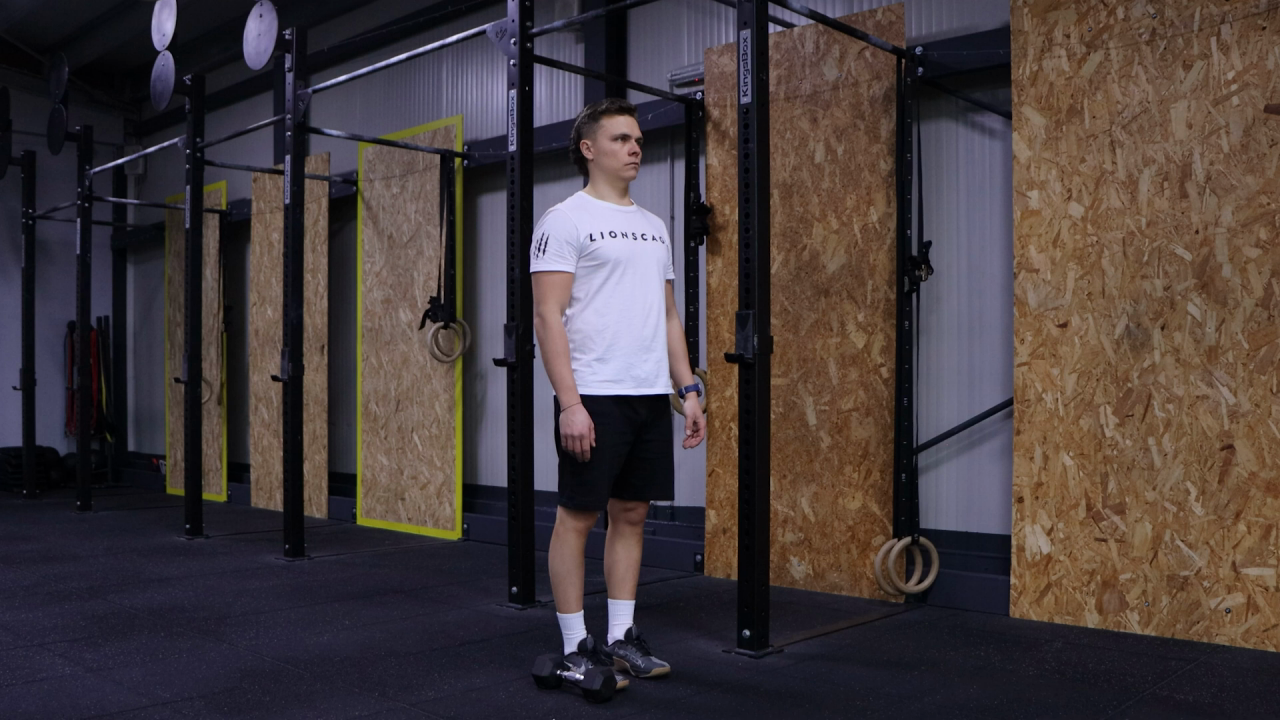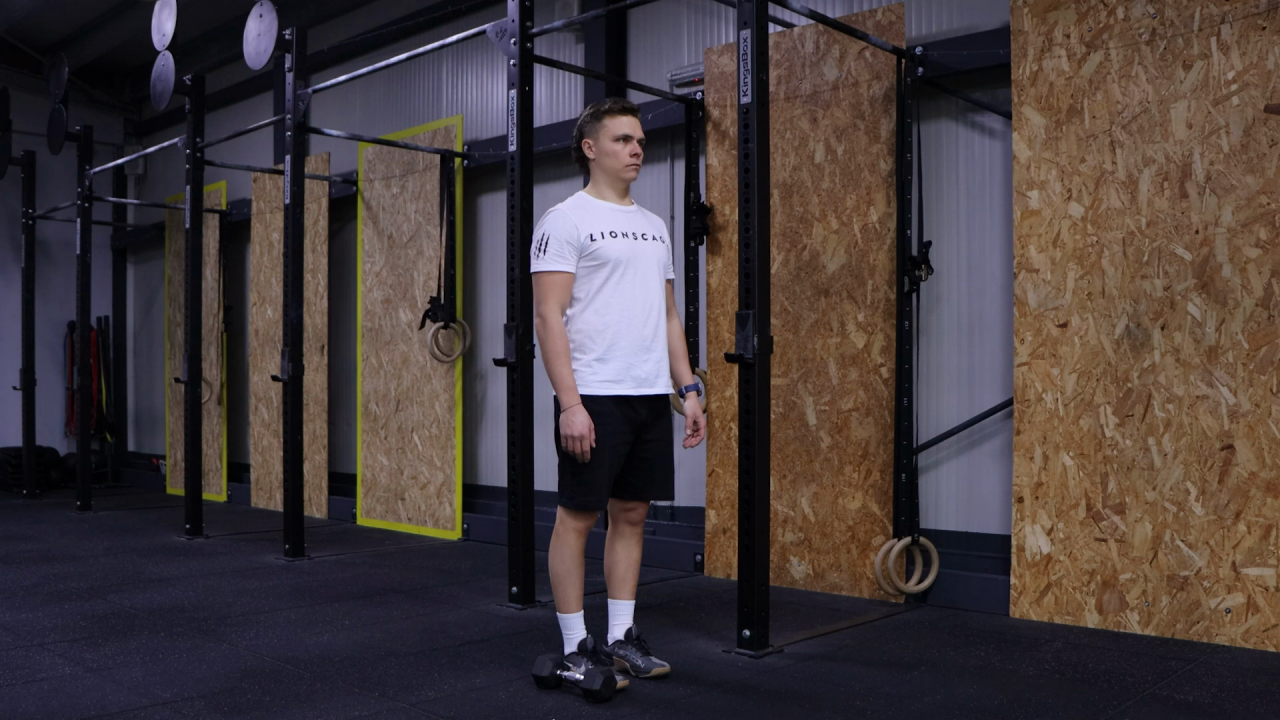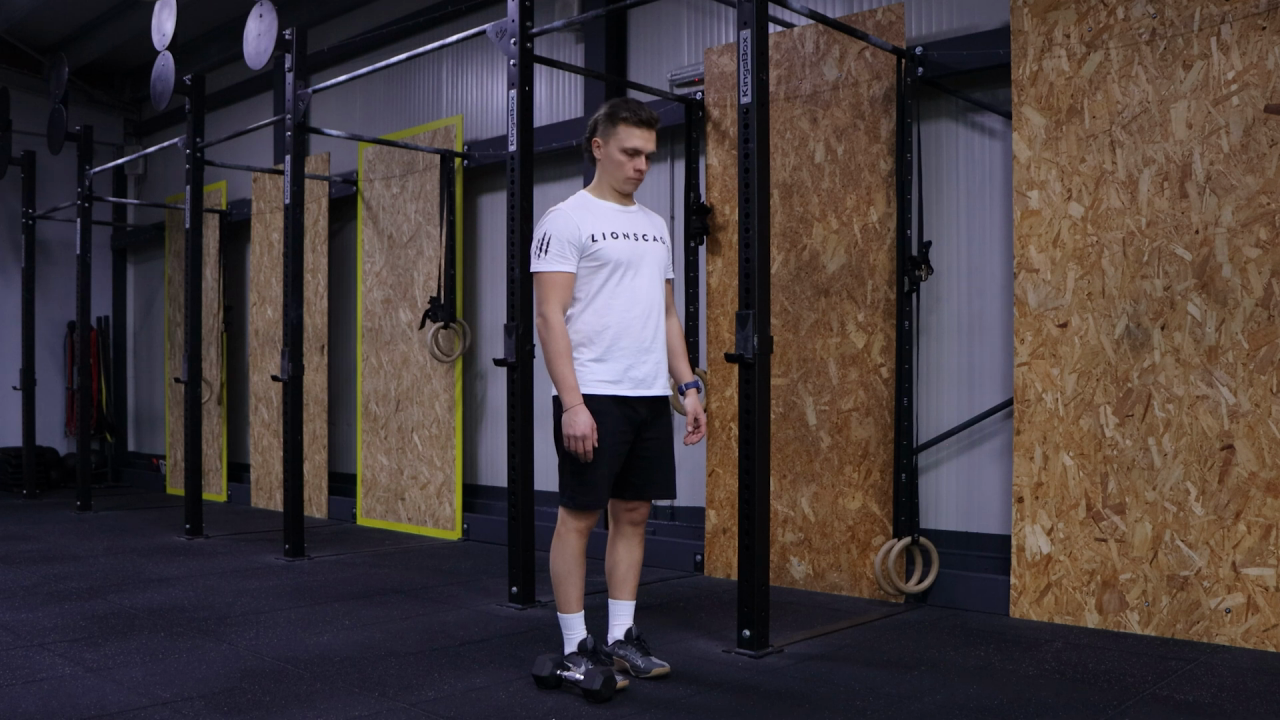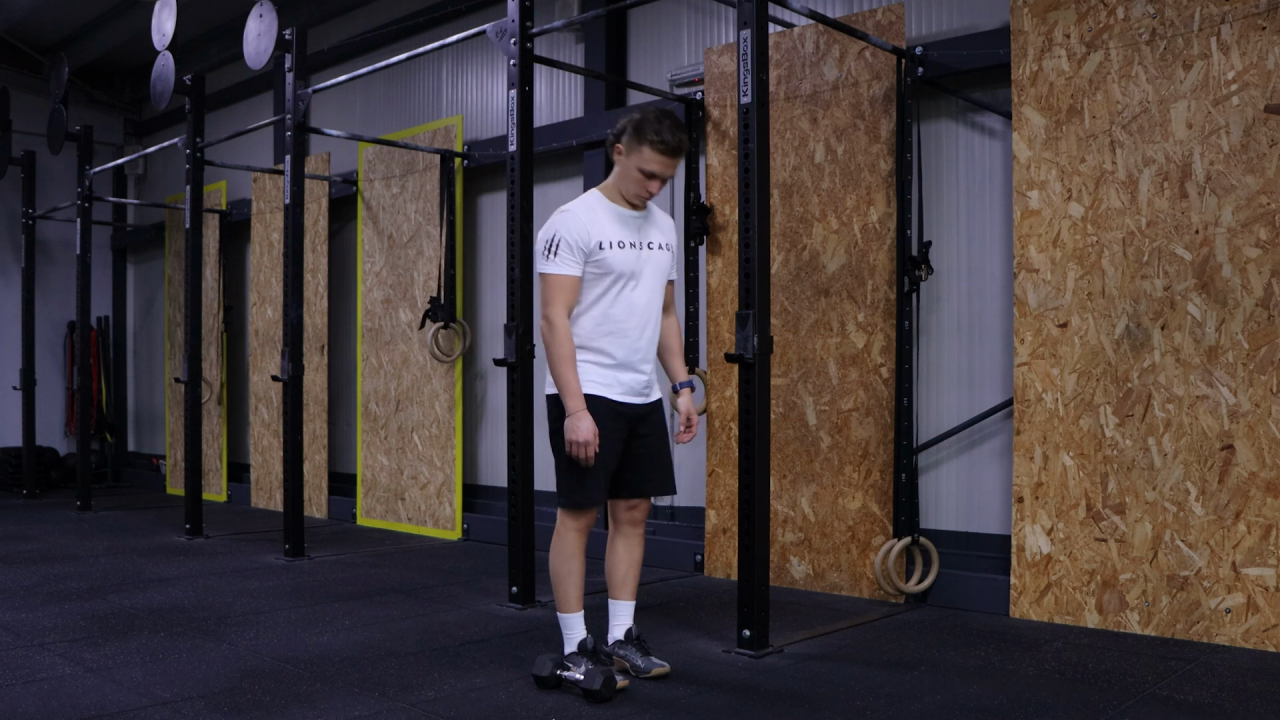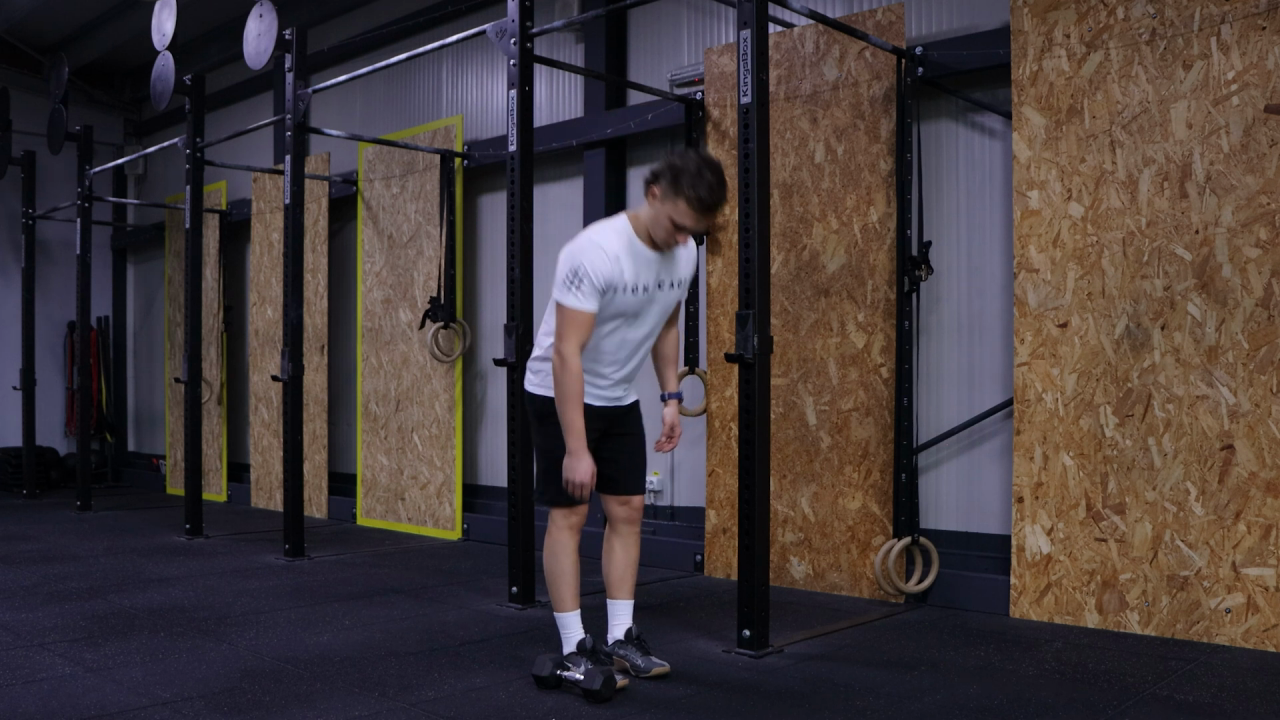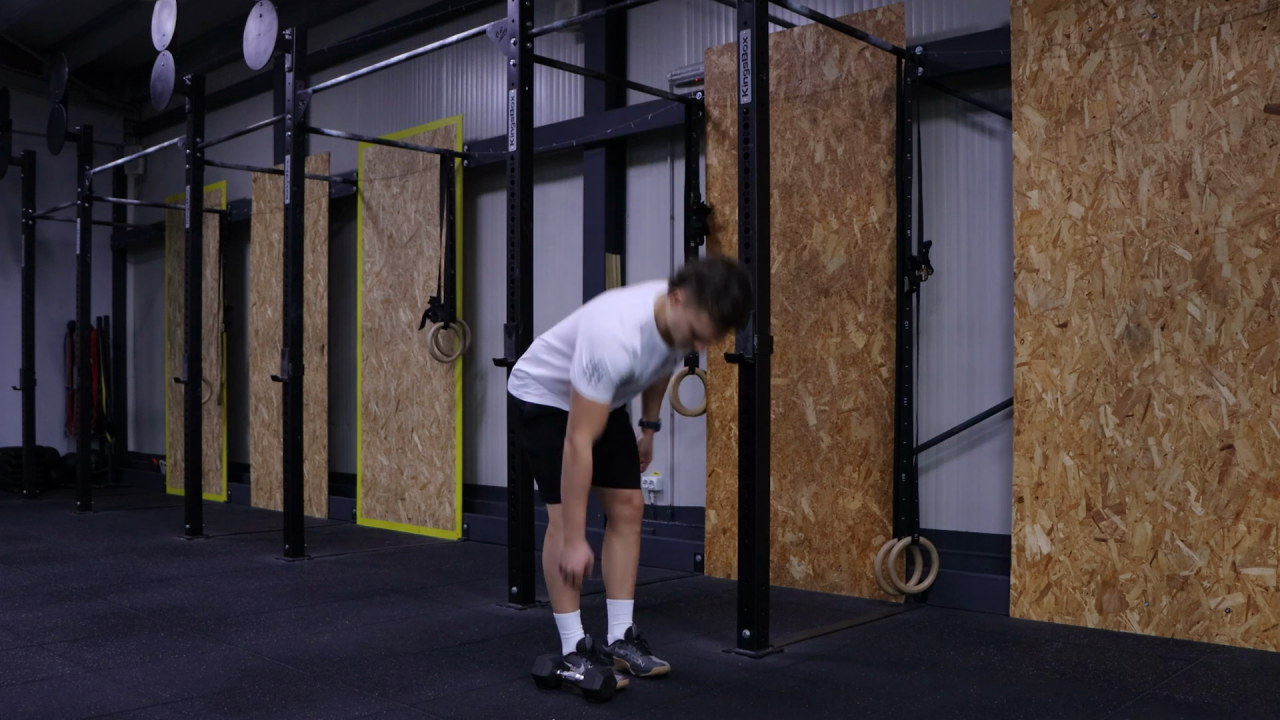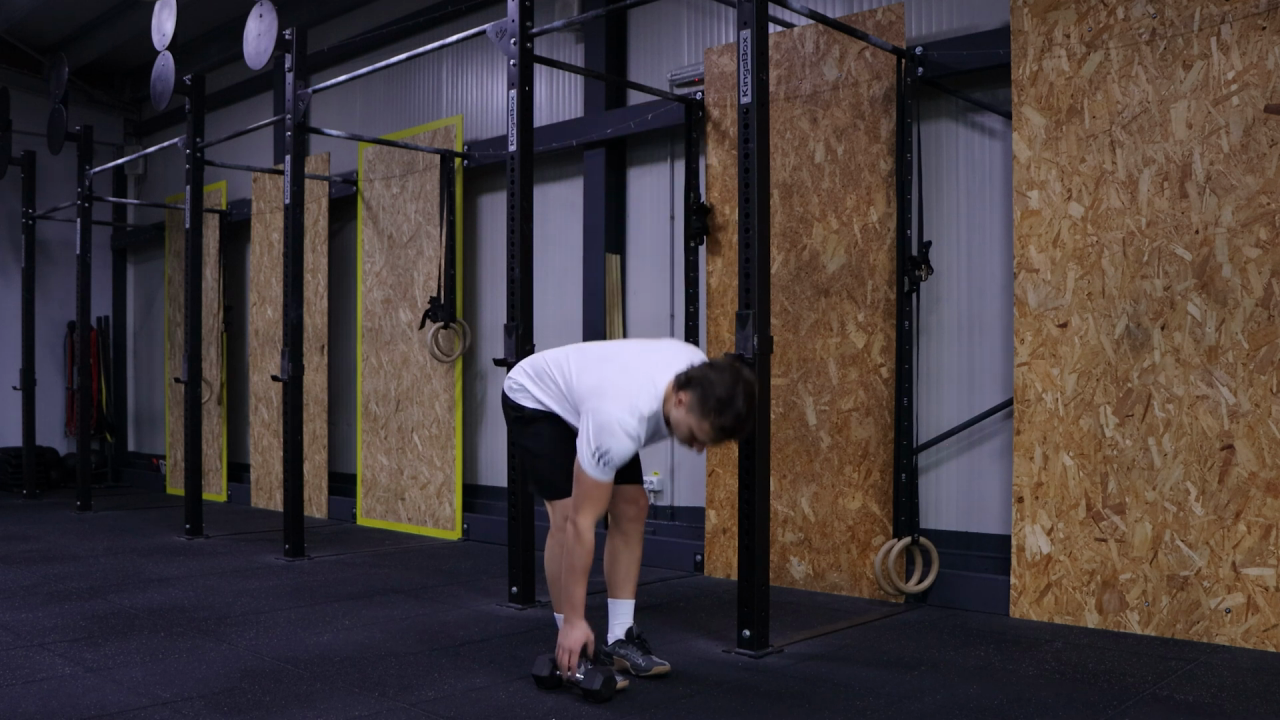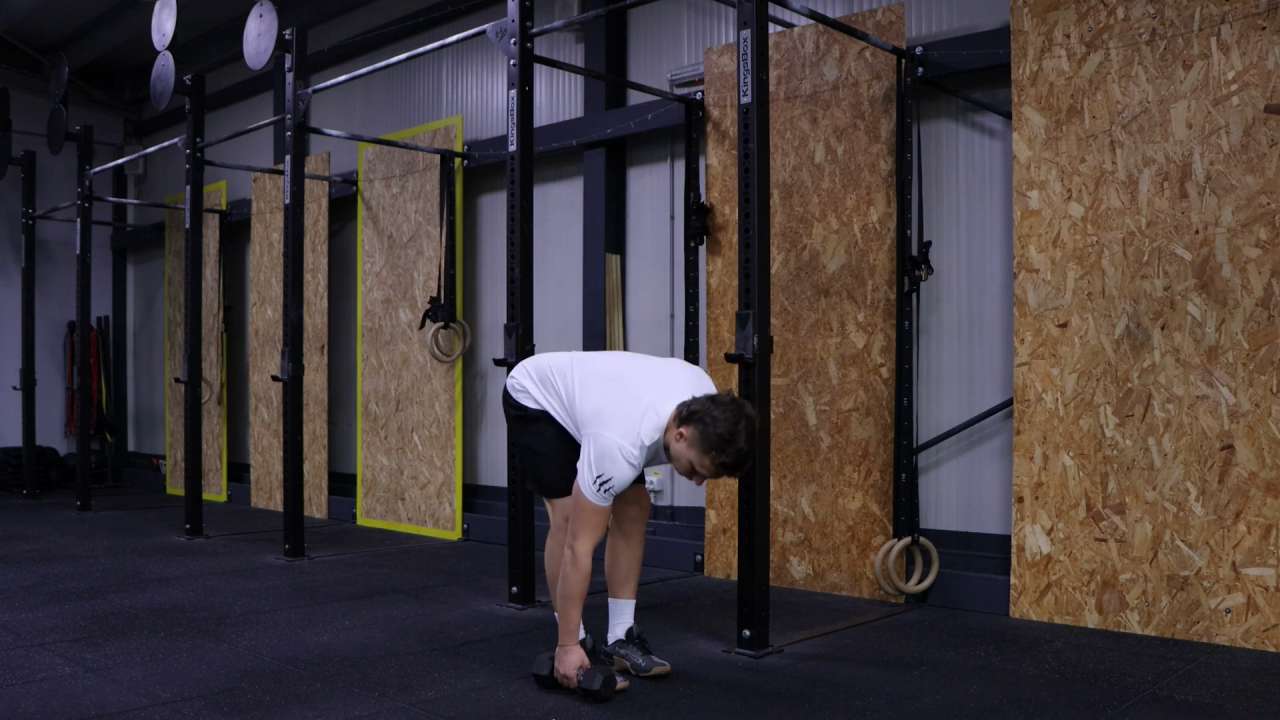
dt=0.2s
person 1, frame 1
left shoulder: (654, 228)
right shoulder: (565, 221)
left elbow: (667, 317)
right elbow: (548, 318)
left wrist: (688, 390)
right wrist: (570, 403)
left hip: (649, 397)
right hip: (594, 398)
left knee: (631, 516)
right knee: (578, 518)
left ankle: (620, 638)
right ankle: (575, 647)
person 1, frame 2
left shoulder: (654, 227)
right shoulder: (566, 221)
left elbow: (667, 316)
right elbow: (549, 318)
left wrist: (688, 389)
right wrist: (571, 403)
left hip: (650, 397)
right hip: (594, 398)
left knee: (631, 516)
right knee: (578, 517)
left ankle: (620, 639)
right ankle: (575, 647)
person 1, frame 3
left shoulder: (655, 227)
right shoulder: (567, 220)
right elbow: (550, 318)
left wrist: (688, 387)
right wrist: (573, 404)
left hip: (649, 398)
right hip: (592, 399)
left knee: (633, 516)
right knee: (579, 518)
left ankle: (620, 638)
right ankle: (576, 649)
person 1, frame 4
left shoulder: (663, 228)
right shoulder: (574, 222)
right elbow: (554, 318)
left wrist: (682, 386)
right wrist: (576, 410)
left hip: (640, 399)
right hip: (583, 394)
left knee: (632, 514)
right knee: (577, 518)
left ankle: (621, 639)
right ankle: (575, 648)
person 1, frame 5
left shoulder: (683, 253)
right shoulder: (598, 251)
right elbow: (566, 355)
left wrist: (670, 399)
right wrist: (577, 450)
left hip: (617, 397)
right hip: (558, 390)
left knee: (627, 512)
right knee: (569, 515)
left ankle: (620, 639)
right ankle: (574, 649)
person 1, frame 6
left shoulder: (694, 317)
right shoulder: (615, 338)
right elbow: (578, 446)
left wrist: (649, 426)
right wrist: (574, 541)
left hip: (598, 399)
right hip: (544, 396)
left knee: (628, 509)
right knee: (564, 514)
left ankle: (620, 639)
right ankle: (573, 647)
person 1, frame 7
left shoulder: (702, 376)
right shoulder: (620, 422)
right elbow: (580, 524)
right wrist: (573, 623)
left hip: (580, 388)
right hip: (534, 400)
left knee: (632, 509)
right knee: (567, 511)
left ankle: (620, 637)
right ankle: (576, 647)
person 1, frame 8
left shoulder: (704, 400)
right shoulder: (618, 448)
right elbow: (579, 547)
right wrist: (568, 644)
left hip: (581, 394)
right hip: (536, 401)
left knee: (634, 509)
right knee: (567, 515)
left ankle: (620, 638)
right ankle: (573, 652)
